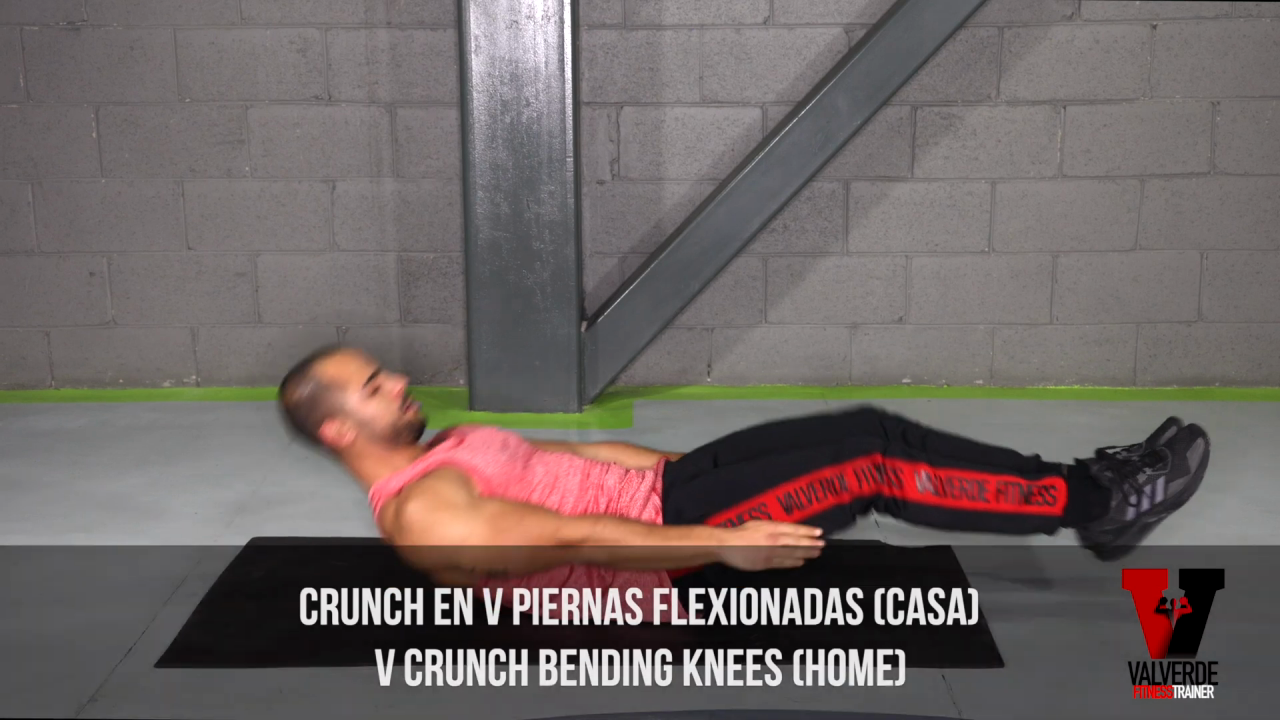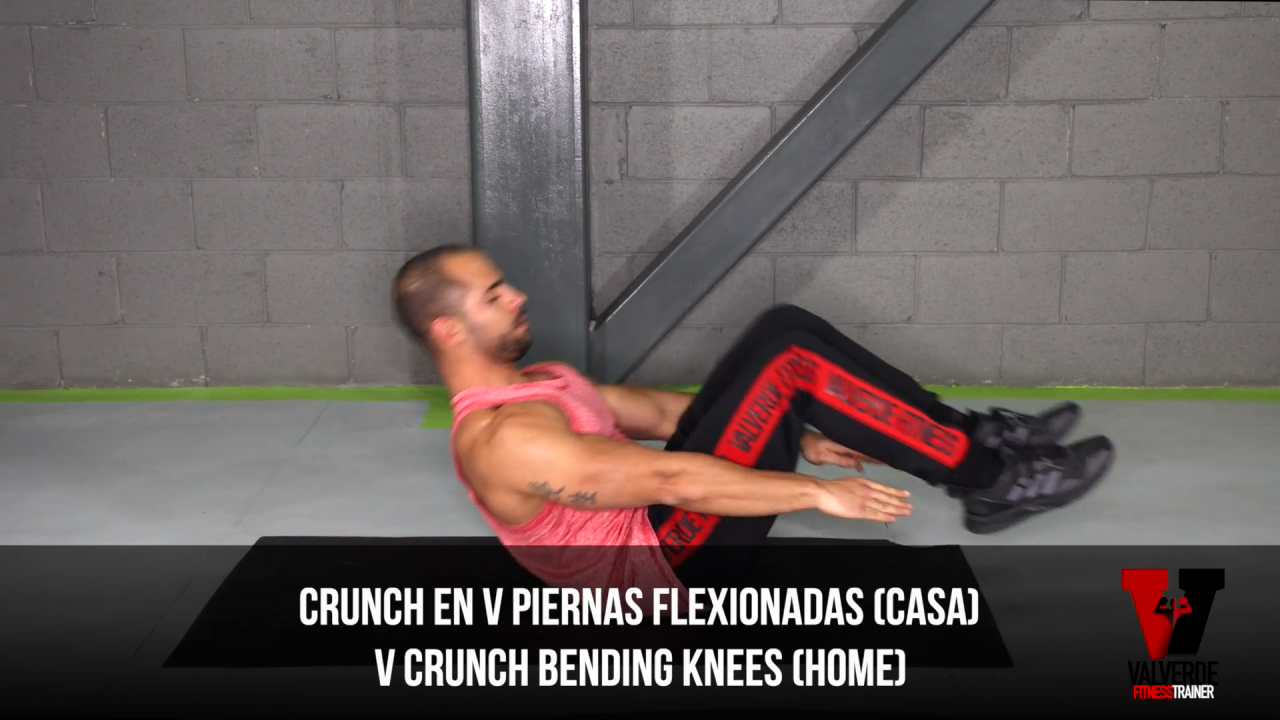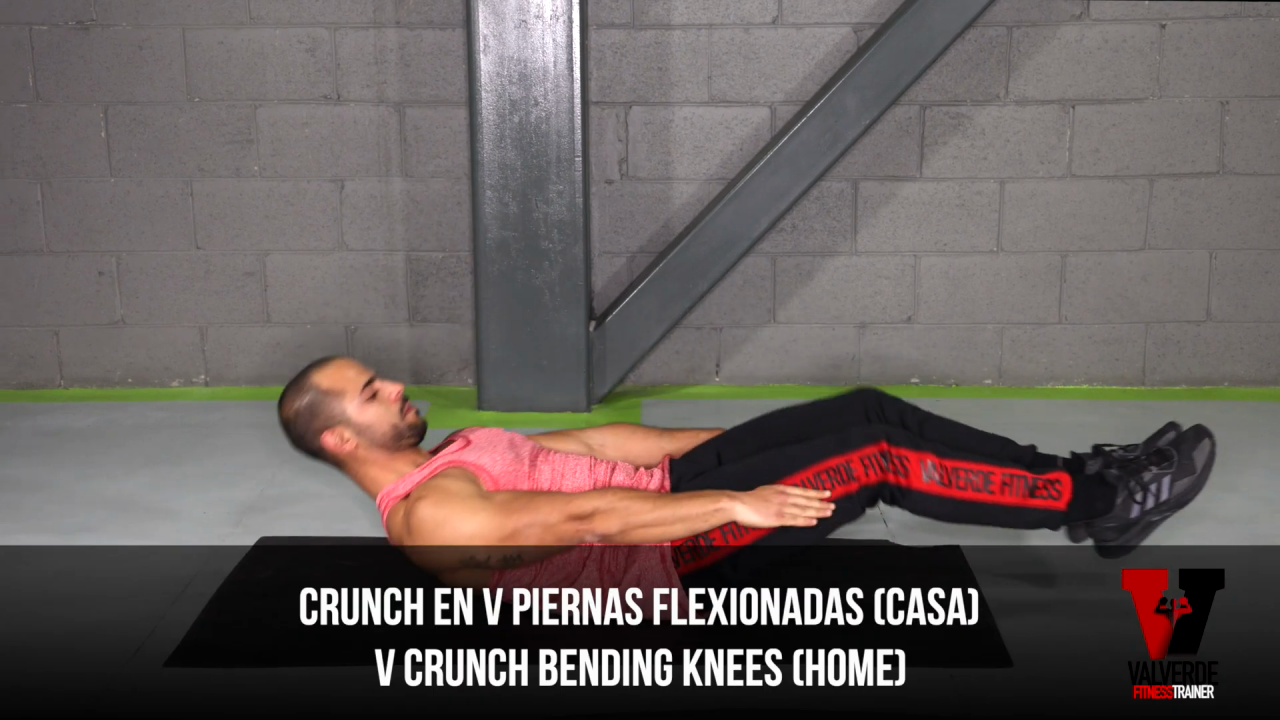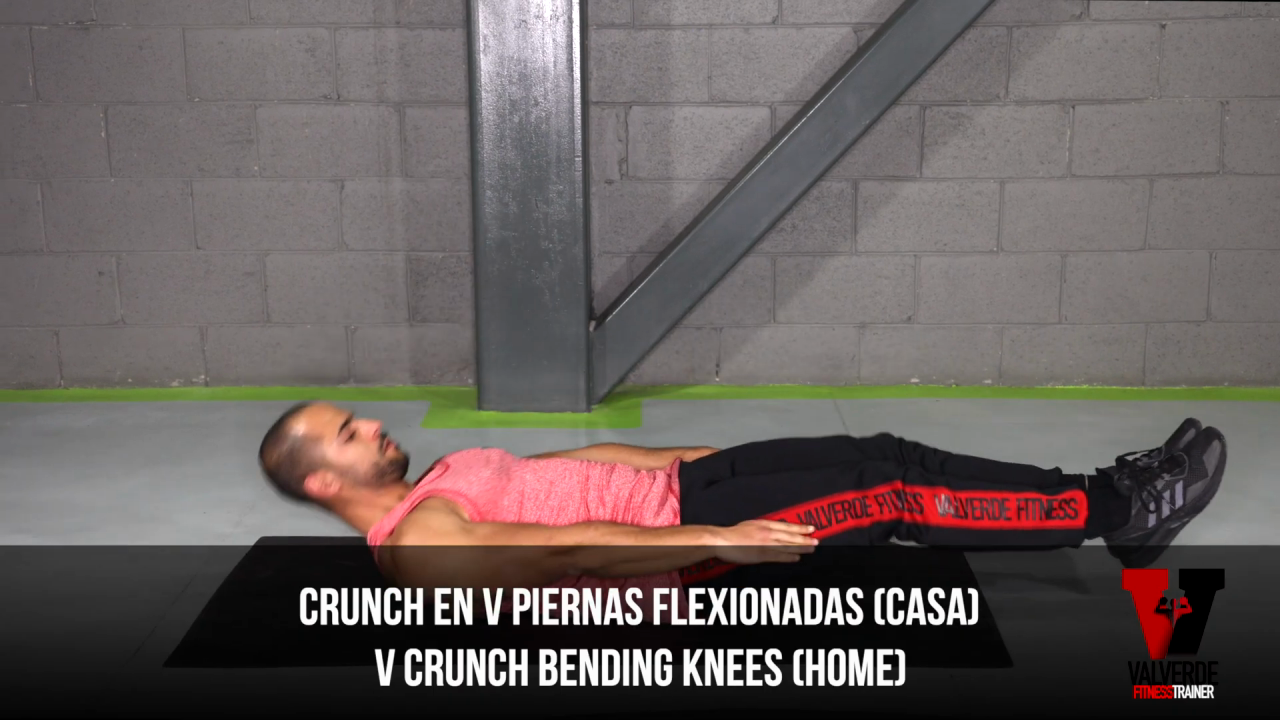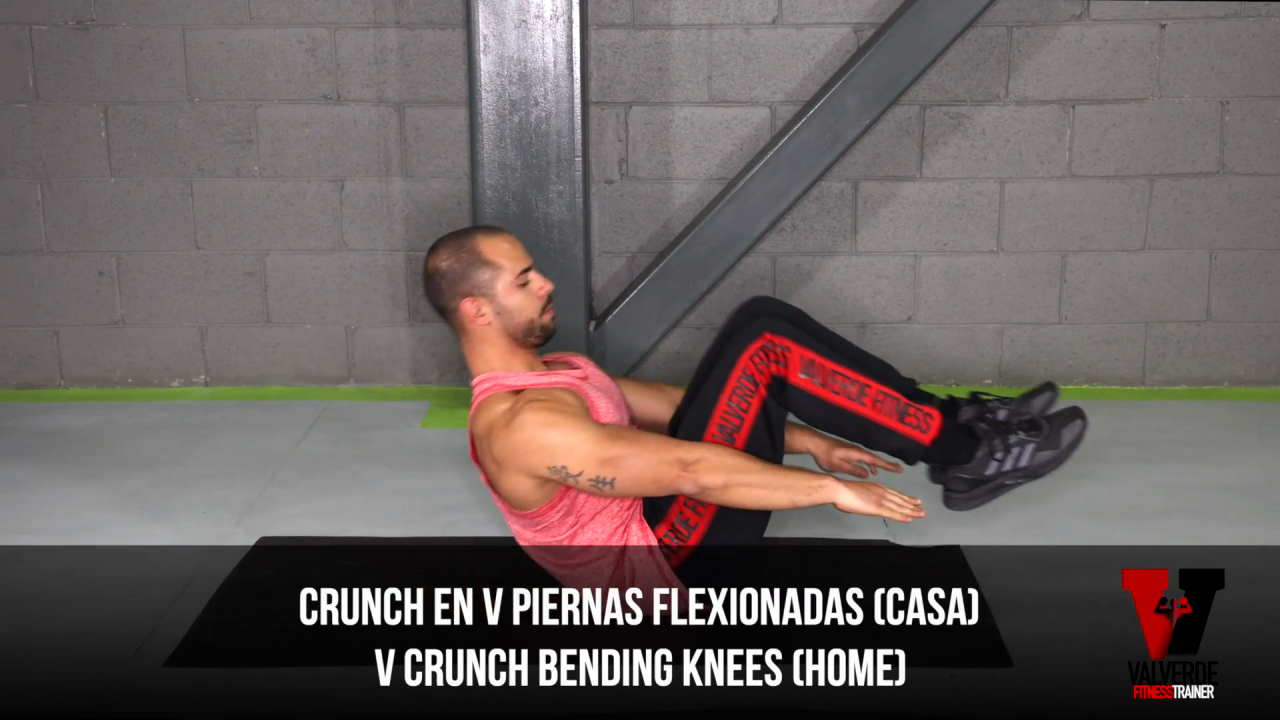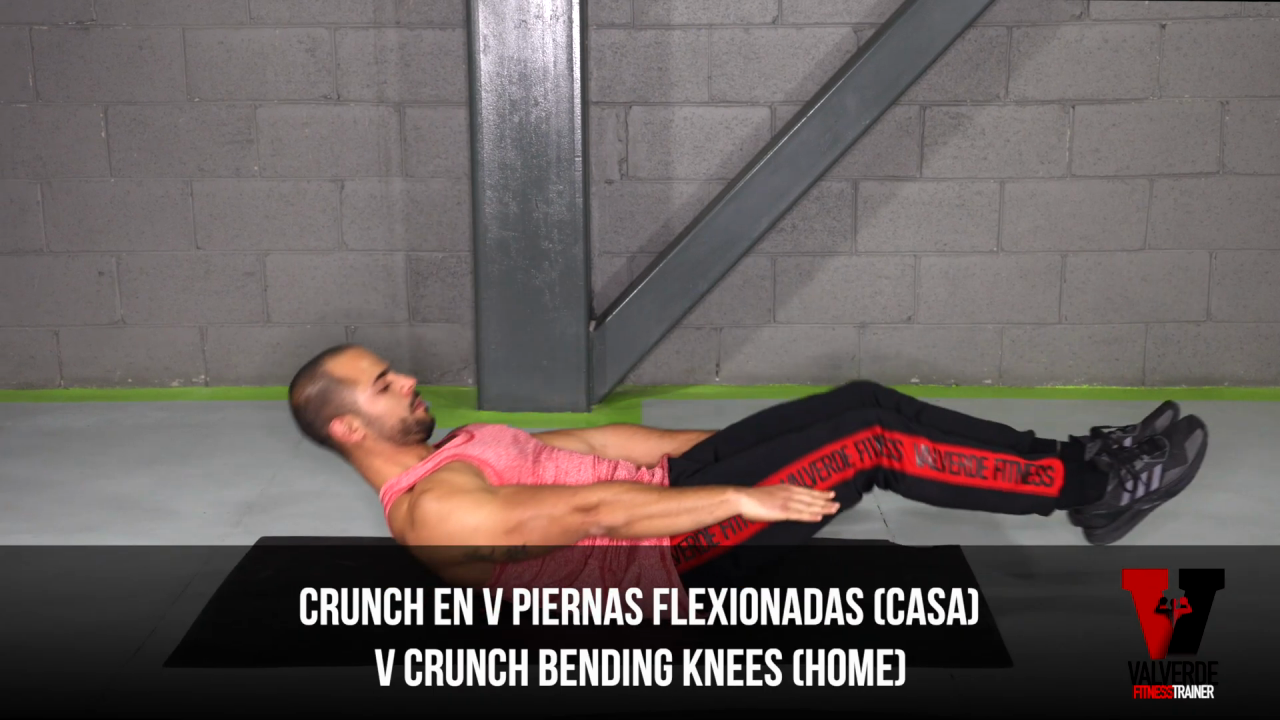
dt=0.7s
person 1, frame 1
left shoulder: (441, 455)
right shoulder: (419, 515)
right elbow: (568, 543)
left wrist: (689, 469)
right wrist: (725, 543)
left hip: (662, 494)
right hip: (660, 564)
left knee: (862, 431)
right knee: (869, 462)
left ankle: (1083, 483)
right ankle: (1093, 509)
person 1, frame 2
left shoulder: (524, 383)
right shoulder: (504, 442)
left elbow: (657, 412)
right elbow: (665, 479)
left wrist: (801, 438)
right wrist: (819, 492)
left hip: (664, 524)
right hip: (669, 565)
left knee: (784, 332)
right knee: (792, 359)
left ankle: (972, 444)
right ankle: (985, 477)
person 1, frame 3
left shoulder: (451, 458)
right shoulder: (429, 518)
left elbow: (590, 442)
right elbow: (585, 522)
left wrist: (715, 441)
right wrist: (737, 501)
left hip: (668, 486)
right hip: (668, 557)
left knee: (865, 409)
right knee: (875, 457)
left ankle: (1082, 481)
right ankle: (1102, 503)
person 1, frame 4
left shoulder: (440, 485)
right shoulder: (417, 543)
left elbow: (571, 462)
right elbow: (568, 550)
left wrist: (679, 459)
right wrist: (718, 540)
left hip: (675, 484)
right hip: (677, 537)
left knee: (881, 456)
right knee: (890, 499)
left ankle: (1104, 498)
right ankle: (1115, 516)
person 1, frame 5
left shoulder: (539, 370)
right shoulder: (520, 428)
left elbow: (668, 407)
right elbow: (684, 469)
left wrist: (802, 434)
right wrist: (830, 489)
left hip: (670, 519)
right hip: (674, 558)
left knee: (764, 325)
right knee: (767, 344)
left ankle: (959, 430)
right ankle: (961, 450)
person 1, frame 6
left shoulder: (449, 456)
right shoulder: (433, 511)
left elbow: (589, 444)
right elbow: (591, 515)
left wrist: (721, 447)
right wrist: (740, 498)
left hip: (664, 493)
right hip: (673, 557)
left knee: (860, 406)
right knee: (869, 444)
left ankle: (1076, 466)
right ankle: (1090, 490)
